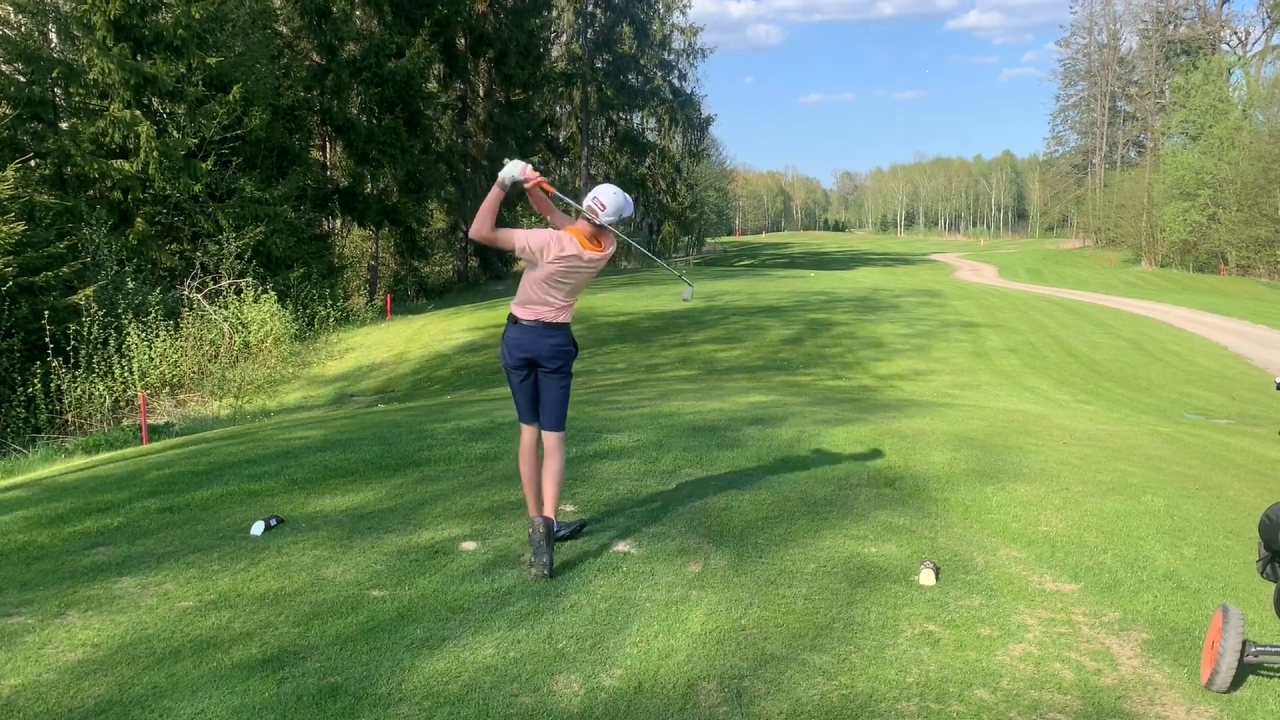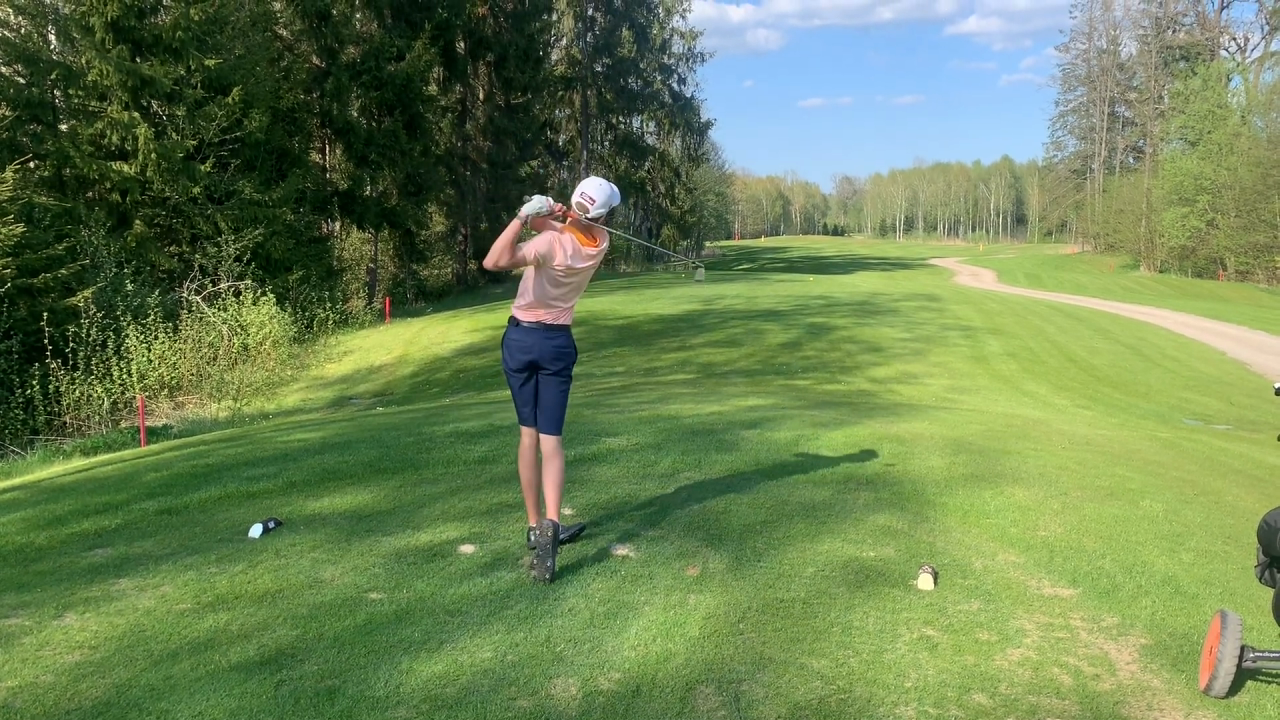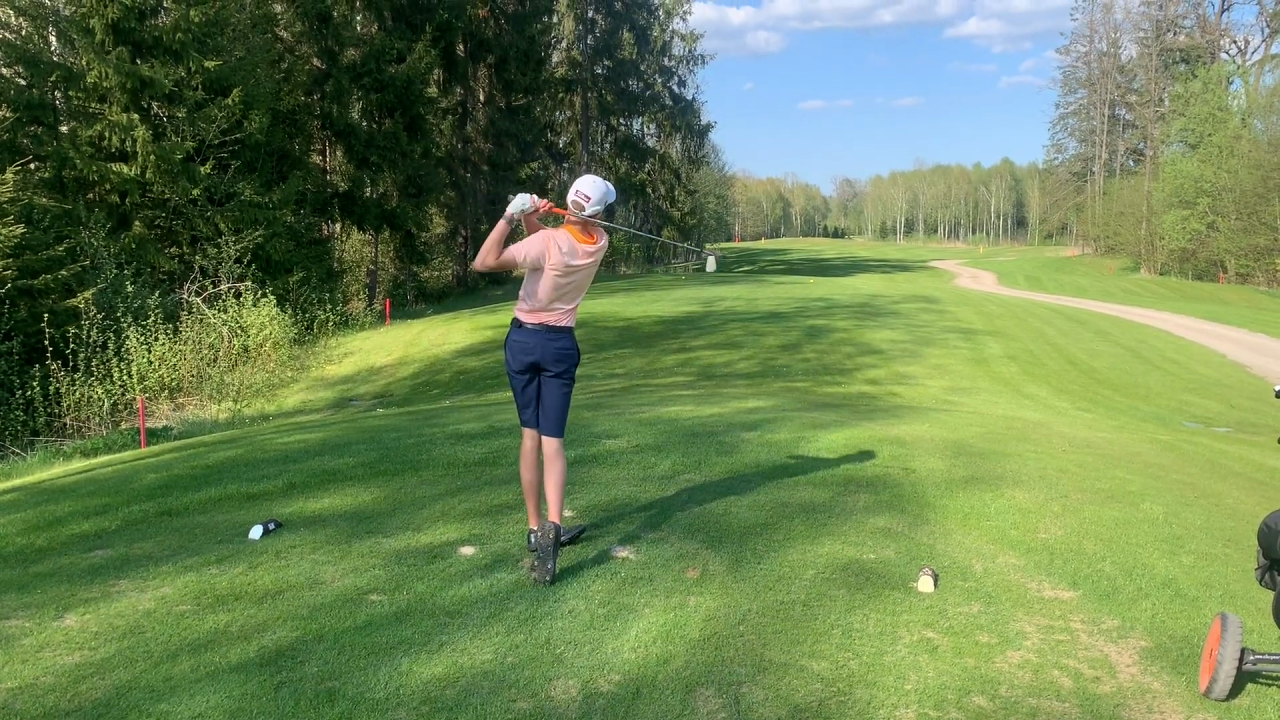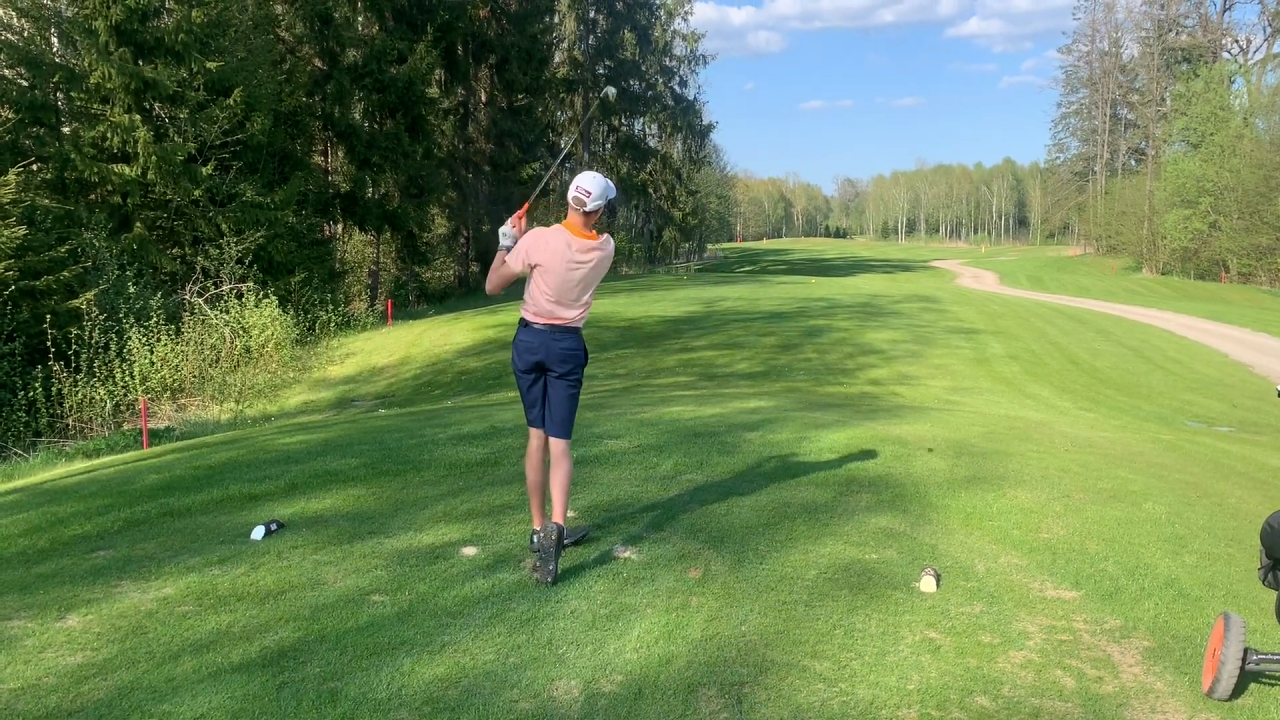
dt=0.4s
person 1, frame 1
left shoulder: (549, 242)
right shoulder: (607, 249)
left elbow: (479, 232)
right elbow: (560, 217)
left wrist: (505, 181)
right wrist: (532, 185)
left hip: (517, 336)
right hip: (555, 341)
left knee: (529, 431)
right knee: (552, 438)
left ankle: (538, 521)
right ankle: (547, 522)
person 1, frame 2
left shoulder: (551, 243)
right shoulder: (600, 243)
left elbow: (494, 261)
left wrist: (525, 214)
right wrist: (541, 217)
left hip: (520, 338)
right hip: (557, 343)
left knee: (528, 434)
right knee: (551, 439)
left ankle: (535, 526)
right ankle: (551, 525)
person 1, frame 3
left shoulder: (546, 244)
right shoulder: (599, 243)
left elbow: (483, 262)
left wrist: (512, 214)
right wrist: (532, 218)
left hip: (523, 339)
right hip: (560, 344)
left knee: (530, 435)
right knee: (552, 441)
left ankle: (535, 528)
right ankle: (551, 527)
person 1, frame 4
left shoulder: (538, 239)
right shoulder: (606, 249)
left elbow: (492, 287)
left wrist: (506, 244)
right wrist: (525, 238)
left hip: (529, 339)
right hip: (568, 345)
left knee: (536, 435)
right knee: (559, 442)
left ankle: (539, 529)
right ankle: (555, 530)
